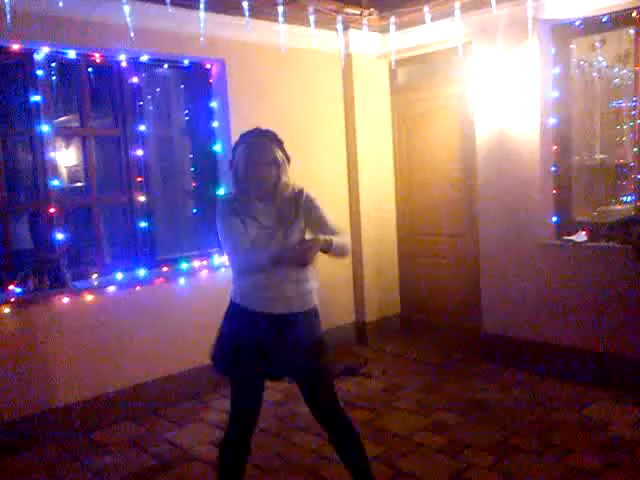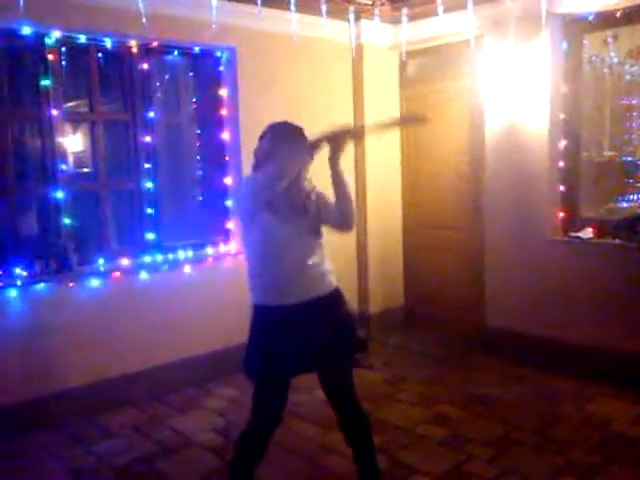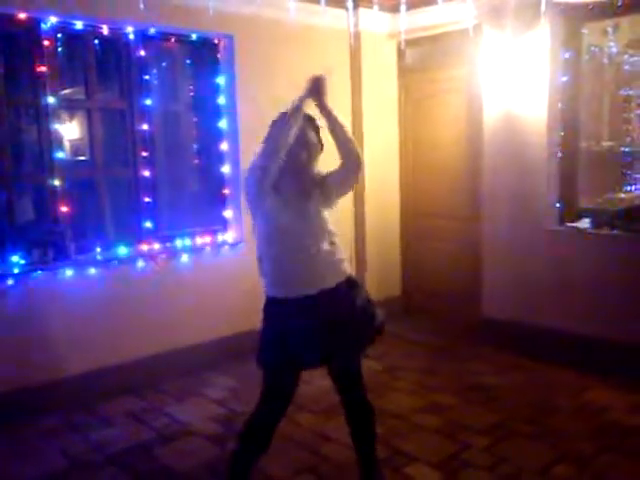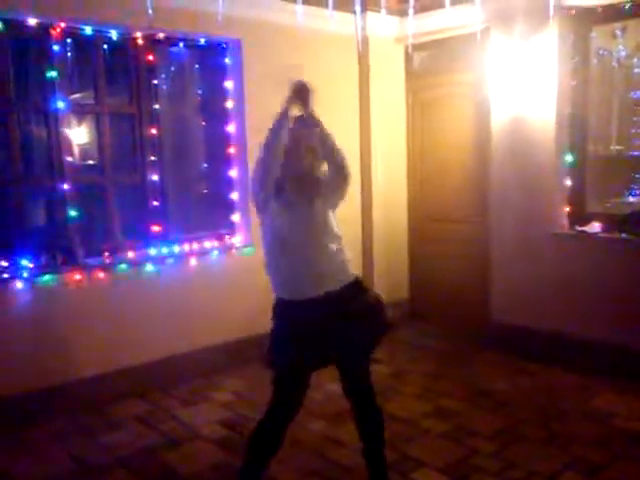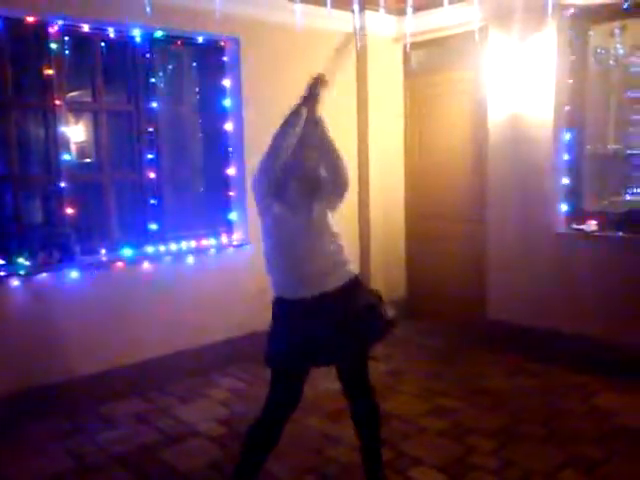
dt=1s
person 1, frame 1
left shoulder: (299, 201)
right shoulder: (230, 209)
left elbow: (342, 245)
right elbow: (239, 261)
left wrist: (321, 242)
right wrist: (281, 255)
left hip: (298, 318)
right hip: (249, 321)
left knee: (328, 410)
right knee: (243, 417)
person 1, frame 2
left shoulder: (314, 197)
right shoulder: (249, 193)
left elbow: (346, 223)
right elbow: (272, 177)
left wrist: (335, 163)
right wrist: (322, 142)
left hip: (324, 308)
right hip: (274, 316)
left knee: (346, 403)
right knee: (266, 417)
person 1, frame 3
left shoulder: (319, 186)
right shoulder: (257, 185)
left elbow: (353, 171)
right elbow: (272, 152)
left wrist: (324, 110)
right wrist: (301, 106)
left hip: (336, 299)
right hip: (287, 308)
left knee: (353, 392)
right knee: (274, 403)
person 1, frame 4
left shoulder: (322, 191)
right shoulder: (265, 193)
left elbow: (341, 171)
right elbow: (268, 156)
left wrist: (310, 119)
right wrist: (288, 109)
left hip: (345, 302)
right hip: (296, 312)
left knee: (361, 394)
right knee: (283, 407)
person 1, frame 5
left shoulder: (321, 186)
right shoulder: (265, 187)
left elbow: (340, 185)
right elbow: (277, 157)
left wrist: (316, 120)
right wrist: (302, 108)
left hip: (343, 299)
right hip: (295, 308)
left knee: (359, 392)
right knee: (281, 403)
